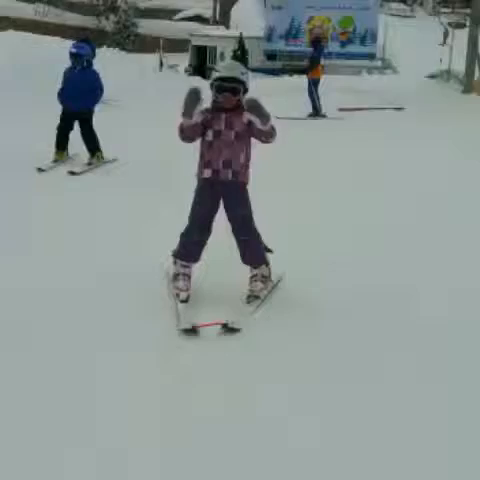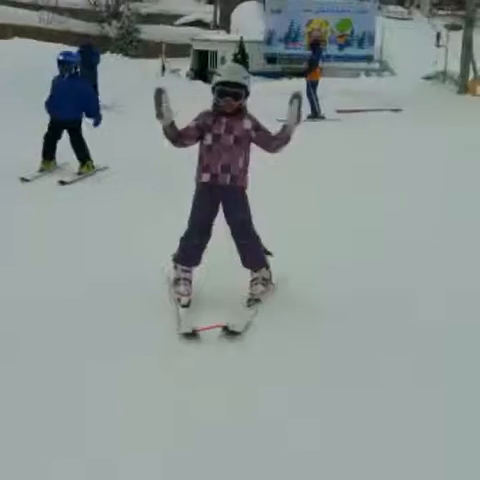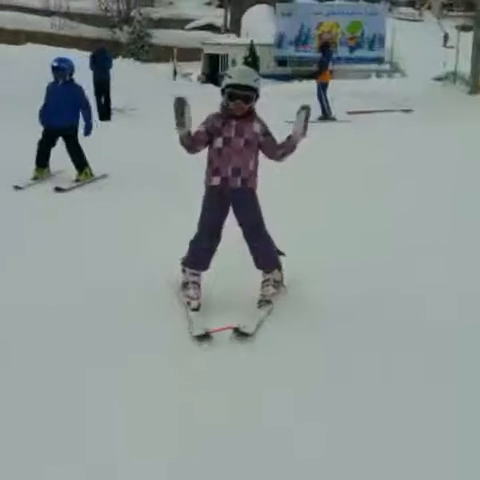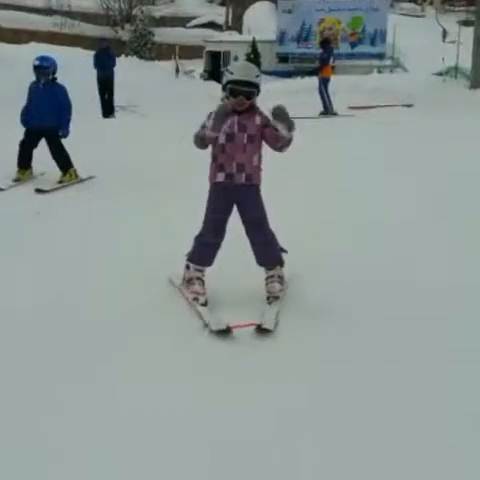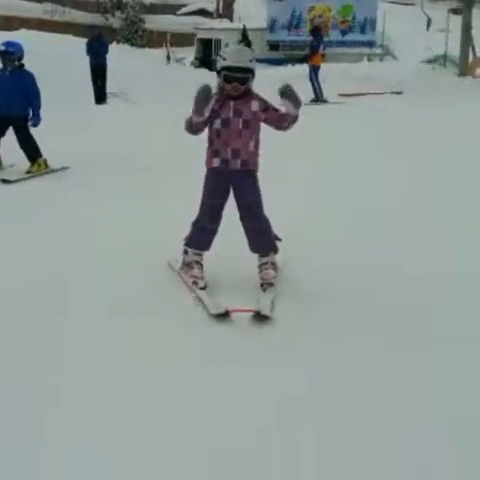
dt=0.2s
person 1, frame 1
left shoulder: (247, 116)
right shoulder: (206, 115)
left elbow: (268, 136)
right elbow: (187, 135)
left wrist: (262, 121)
right wrist: (189, 116)
left hip: (236, 181)
right hip: (208, 179)
left knee: (244, 228)
right knee: (197, 226)
left ankle: (260, 271)
right ankle: (182, 269)
person 1, frame 2
left shoulder: (248, 122)
right shoulder: (206, 119)
left elbow: (272, 145)
right elbow: (180, 140)
left wrist: (290, 124)
right wrist: (166, 119)
left hip: (235, 186)
right hip: (207, 183)
left knee: (244, 231)
right knee: (197, 230)
left ankle: (260, 273)
right ankle: (182, 273)
person 1, frame 3
left shoulder: (257, 125)
right shoulder: (214, 120)
left elbow: (276, 154)
right elbow: (192, 147)
left wrist: (295, 136)
right wrist: (183, 129)
left hip: (245, 188)
right hip: (216, 187)
left knee: (256, 233)
right knee: (207, 233)
left ankle: (272, 275)
right ankle: (191, 276)
person 1, frame 4
left shoulder: (259, 118)
right shoulder: (217, 116)
left elbow: (279, 144)
right elbow: (200, 142)
left wrist: (286, 129)
right wrist: (214, 128)
left hip: (249, 184)
right hip: (221, 183)
left knee: (259, 230)
right knee: (211, 231)
left ankle: (274, 272)
right ankle: (194, 273)
person 1, frame 5
left shoulder: (256, 104)
right shoulder: (213, 102)
left elbow: (282, 123)
right elbow: (194, 128)
left wrist: (292, 108)
right wrist: (200, 112)
left hip: (246, 170)
right hip: (217, 168)
left knee: (254, 216)
right knee: (208, 215)
left ankle: (267, 259)
right ankle: (192, 257)
person 2, frame 1
left shoulder: (91, 74)
right shoulder: (68, 72)
left elbow: (99, 91)
right elbow: (63, 89)
left wrist: (89, 104)
right wrist: (62, 98)
left hip: (84, 110)
right hip: (68, 109)
left knee: (87, 132)
right knee: (62, 130)
left ankle: (96, 155)
right ankle: (61, 152)
person 2, frame 2
left shoulder: (81, 82)
right shoulder: (56, 80)
left elbow: (92, 98)
right elbow: (52, 97)
left wrist: (96, 115)
right wrist: (49, 107)
left hip: (74, 119)
right hip: (57, 118)
left knee: (76, 141)
right knee: (50, 138)
left ankle: (87, 164)
right ankle: (48, 161)
person 2, frame 3
left shoulder: (75, 89)
right shoulder: (51, 87)
left elbow: (85, 106)
right elbow: (46, 105)
left wrist: (88, 123)
right wrist: (43, 117)
left hip: (69, 126)
right hip: (51, 125)
left knee: (73, 148)
right knee: (43, 146)
left ankle: (84, 171)
right ankle: (41, 169)
person 2, frame 4
left shoulder: (58, 89)
right shoulder: (33, 87)
left elbow: (66, 108)
right elbow: (29, 105)
left wrist: (64, 126)
right wrist: (24, 118)
left hip: (52, 127)
right hip: (34, 125)
left knee: (56, 149)
right knee: (25, 146)
left ankle: (69, 172)
right ankle: (24, 170)
person 2, frame 5
left shoulder: (25, 76)
left elbow: (34, 96)
left wrist: (36, 114)
left hip: (19, 115)
left knee: (24, 138)
left ankle: (39, 163)
